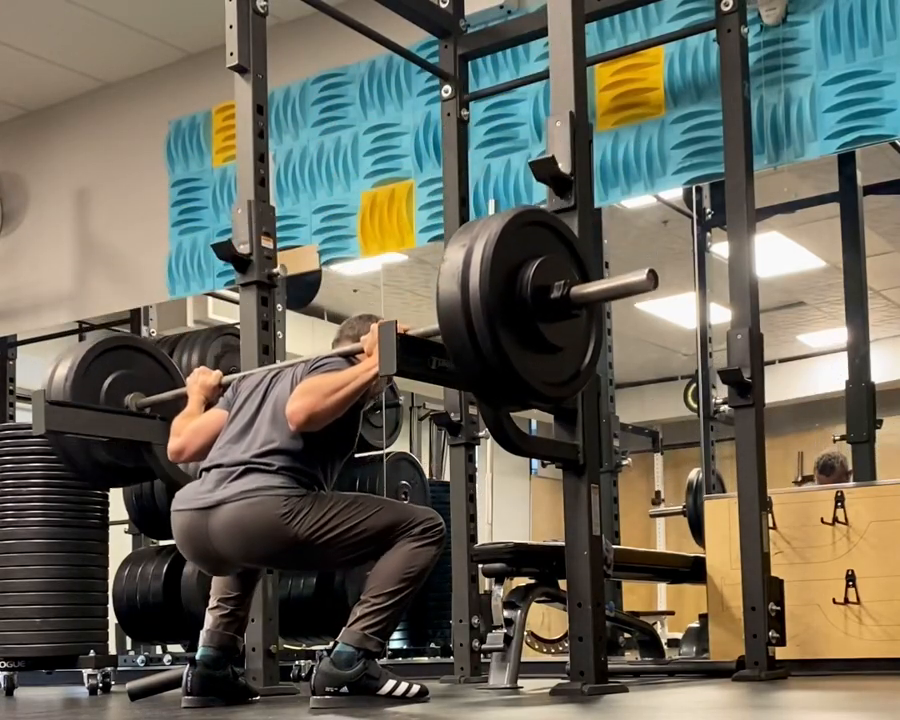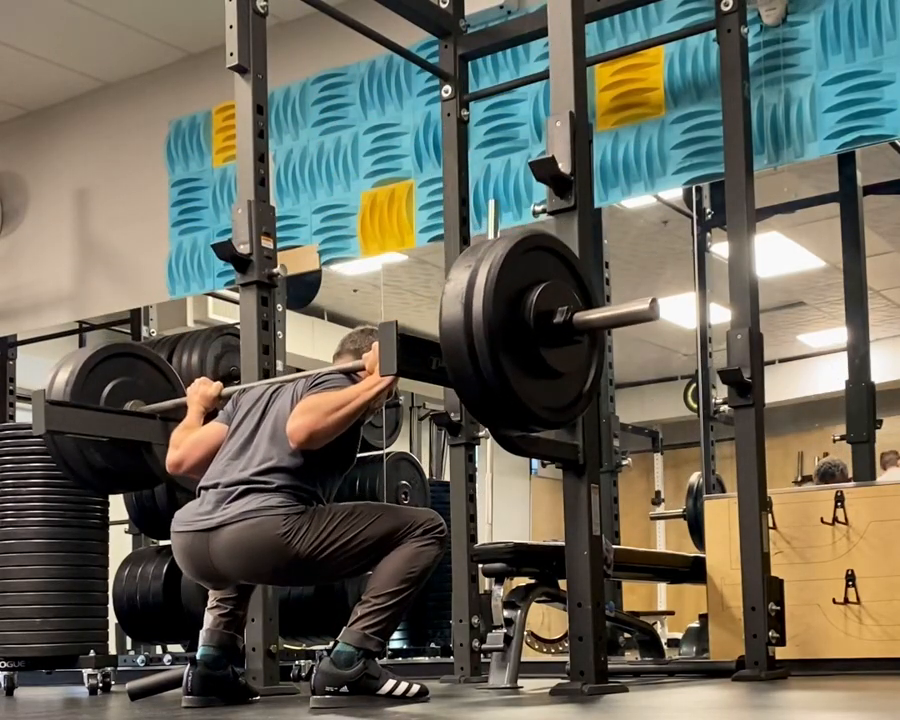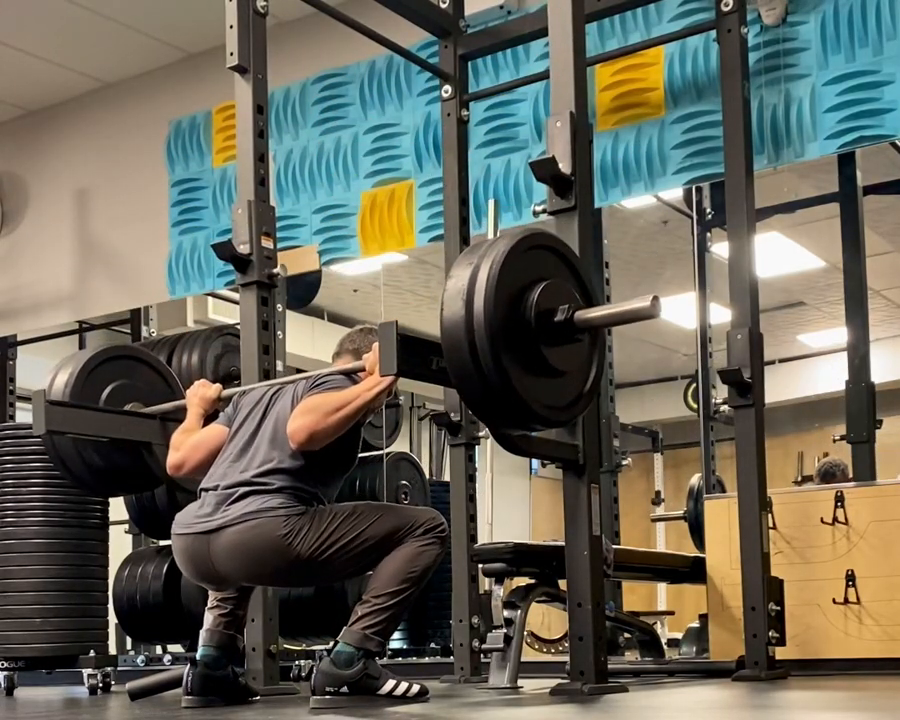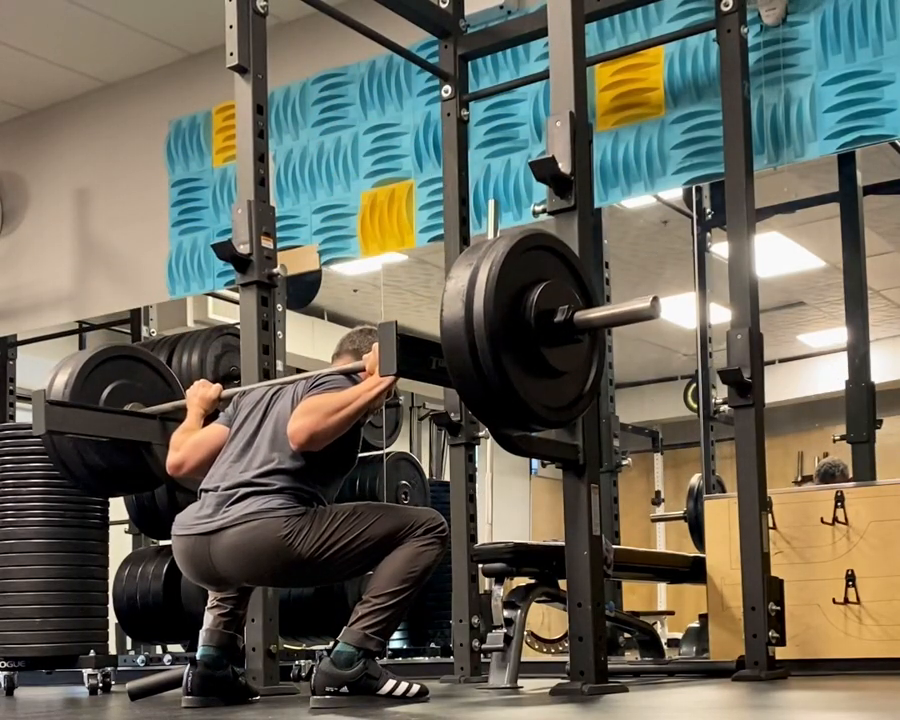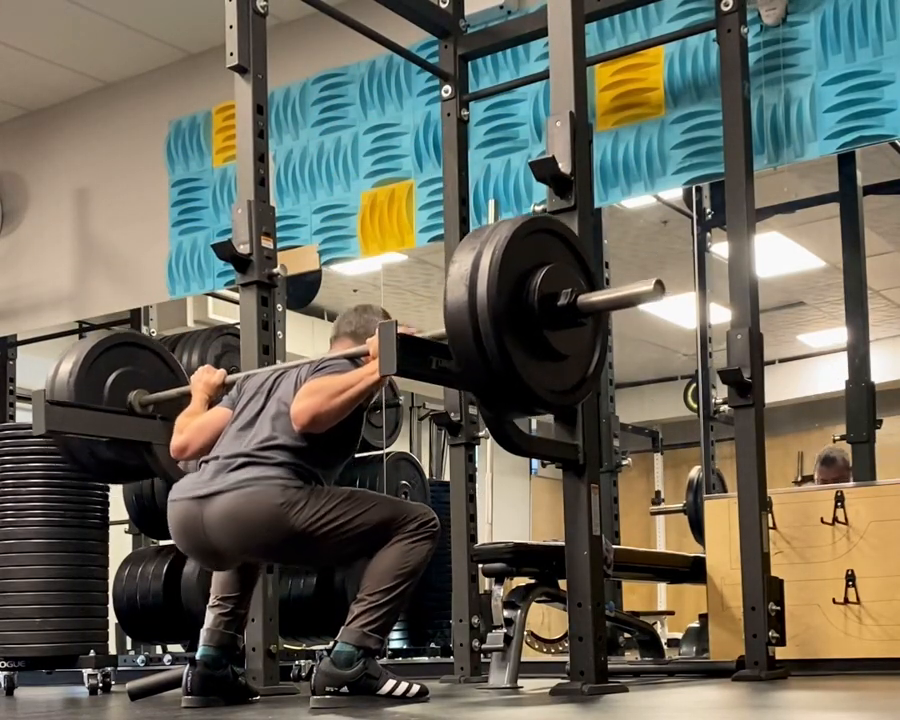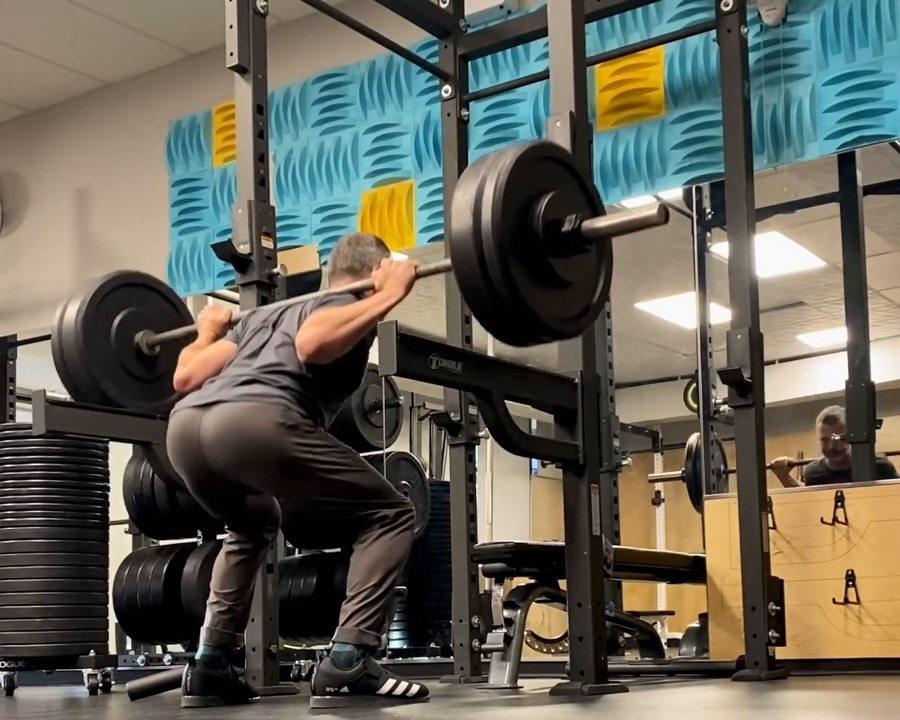
dt=0.4s
person 1, frame 1
left shoulder: (255, 378)
right shoulder: (340, 367)
left elbow: (180, 447)
right elbow: (302, 412)
left wrist: (197, 397)
right wrist: (378, 362)
left hip: (189, 523)
right hip: (258, 511)
right knee: (422, 529)
left ankle: (210, 667)
right ankle: (347, 666)
person 1, frame 2
left shoulder: (256, 391)
right shoulder: (340, 384)
left elbow: (179, 459)
right elbow: (302, 430)
left wrist: (197, 406)
right wrist: (380, 379)
left hip: (189, 543)
right hip: (259, 532)
right knee: (423, 529)
left ankle: (211, 666)
right ankle: (347, 667)
person 1, frame 3
left shoulder: (256, 394)
right shoulder: (340, 384)
left elbow: (179, 461)
right elbow: (302, 431)
left wrist: (197, 409)
right wrist: (380, 379)
left hip: (190, 546)
right hip: (260, 535)
right knee: (425, 529)
left ankle: (211, 666)
right ankle: (347, 666)
person 1, frame 4
left shoulder: (256, 394)
right shoulder: (340, 384)
left elbow: (179, 461)
right elbow: (302, 432)
left wrist: (197, 409)
right wrist: (380, 379)
left hip: (190, 547)
right hip: (260, 535)
right knee: (425, 529)
left ankle: (211, 666)
right ankle: (348, 667)
person 1, frame 5
left shoulder: (259, 378)
right shoulder: (347, 369)
left elbow: (182, 445)
right elbow: (305, 414)
left wrist: (202, 395)
right wrist: (383, 365)
left hip: (184, 517)
right hip: (254, 507)
right knee: (415, 524)
left ankle: (211, 666)
right ankle: (348, 666)
person 1, frame 6
left shoulder: (264, 314)
right shoulder: (353, 306)
left elbow: (185, 378)
right elbow: (311, 344)
left wrist: (208, 332)
right wrist: (389, 296)
left hip: (185, 427)
right hip: (251, 423)
left knee: (253, 526)
right knee: (389, 516)
left ankle: (211, 665)
right ankle: (347, 663)
